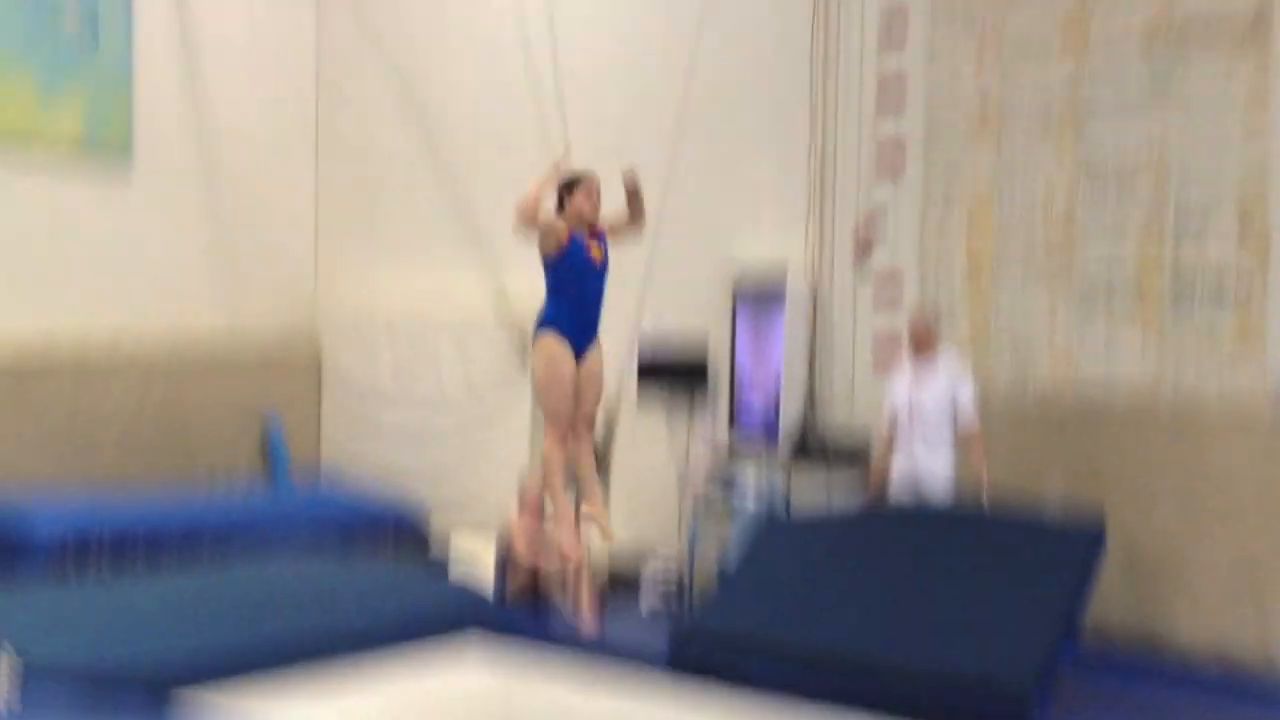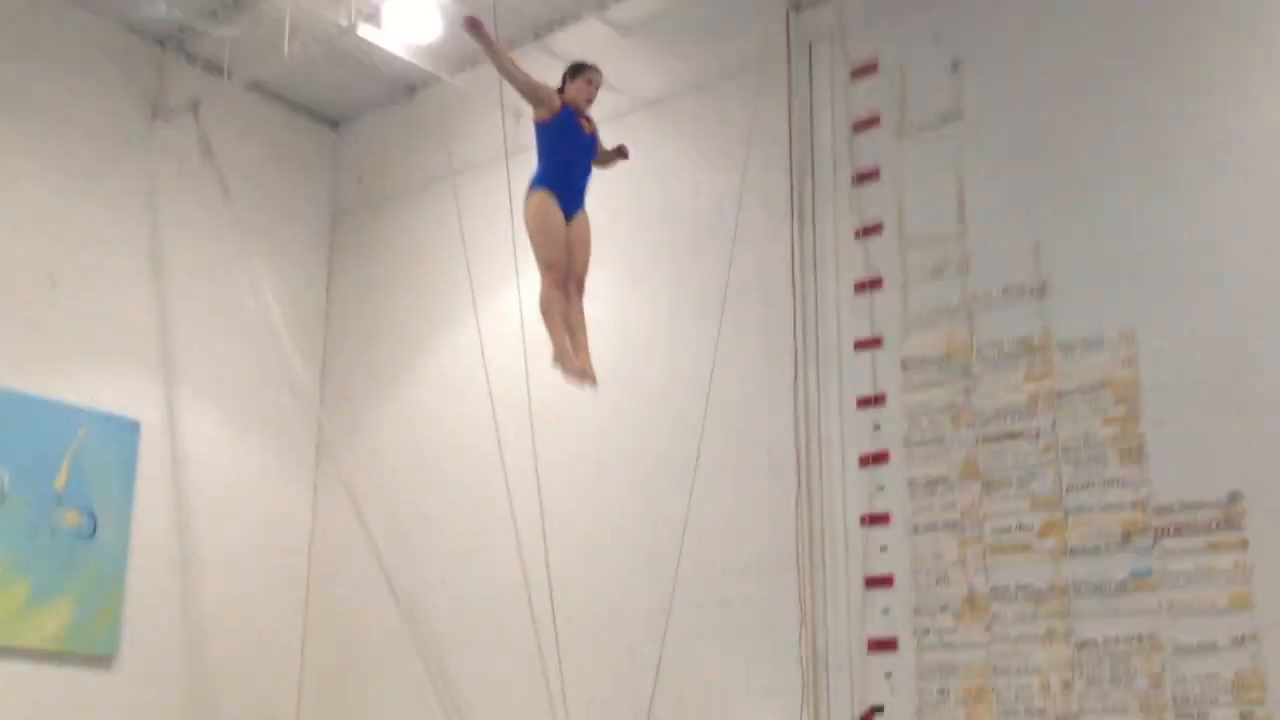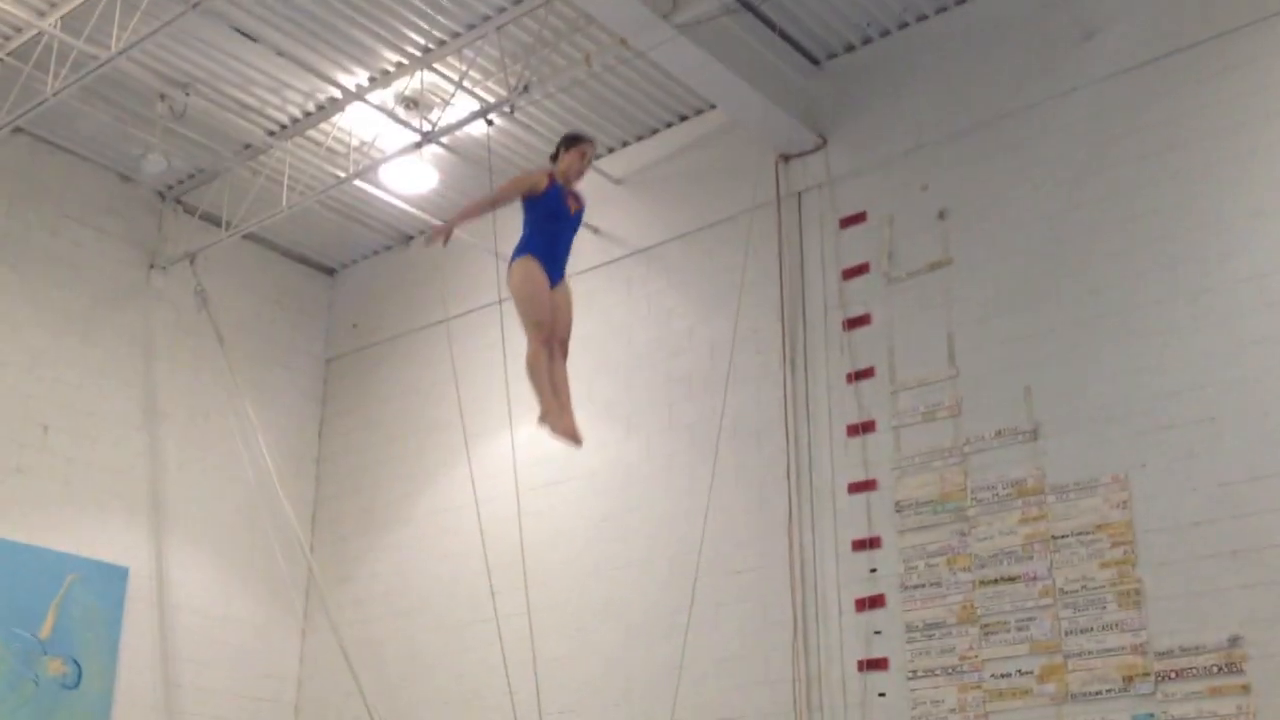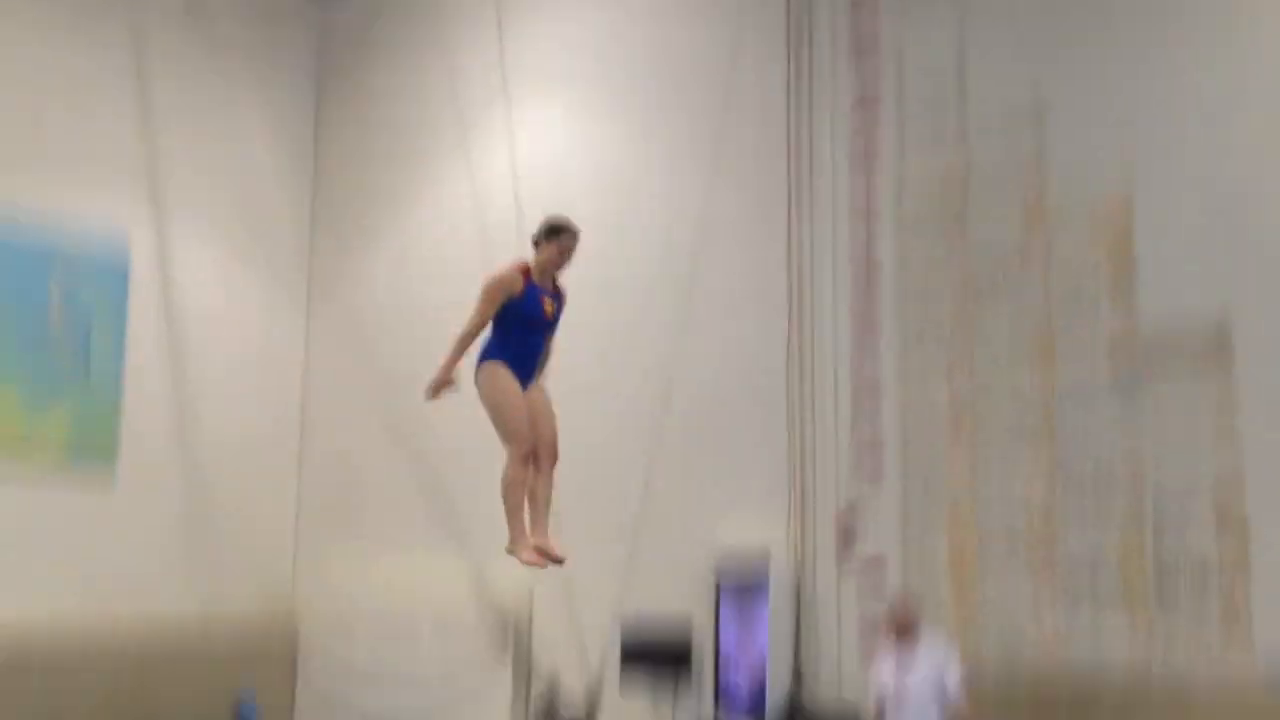
dt=0.5s
person 1, frame 1
left shoulder: (598, 233)
right shoulder: (556, 233)
left elbow: (634, 224)
right elbow: (525, 218)
left wrist: (634, 194)
right wrist: (544, 183)
left hip: (588, 341)
right hip: (555, 336)
left knee: (584, 429)
right knee: (558, 430)
left ankle: (593, 500)
right ankle: (560, 511)
person 1, frame 2
left shoulder: (589, 124)
right shoulder: (550, 105)
left elbow: (599, 159)
right elbow: (511, 71)
left wrist: (616, 154)
right wrist: (483, 37)
left hip: (575, 207)
right hip: (546, 196)
left knee: (575, 286)
right knee: (553, 276)
left ankle: (581, 355)
right ankle: (562, 350)
person 1, frame 3
left shoulder: (577, 201)
right shoulder: (539, 180)
right elbow: (492, 201)
right wrist: (452, 222)
left hip: (557, 275)
right hip: (529, 263)
left knee: (559, 348)
right knee: (540, 338)
left ankle: (566, 416)
right ankle: (550, 410)
person 1, frame 4
left shoulder: (558, 294)
right shoulder: (511, 280)
right elbow: (475, 325)
left wrist: (535, 379)
right wrist: (447, 369)
left hip: (528, 376)
right hip: (496, 367)
left knee: (547, 453)
right knee: (521, 450)
left ankle: (539, 535)
right ankle: (518, 537)
